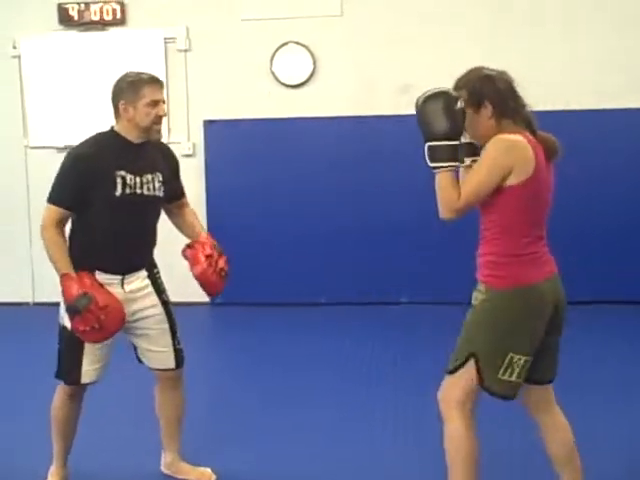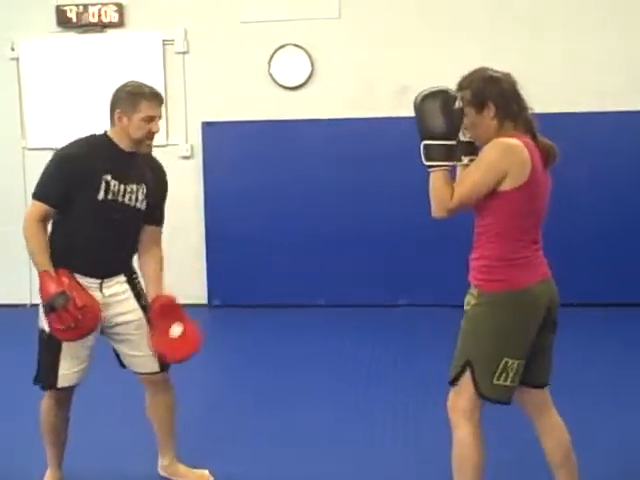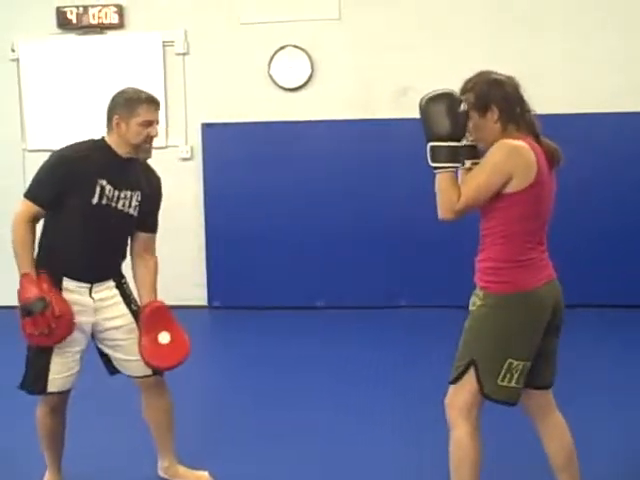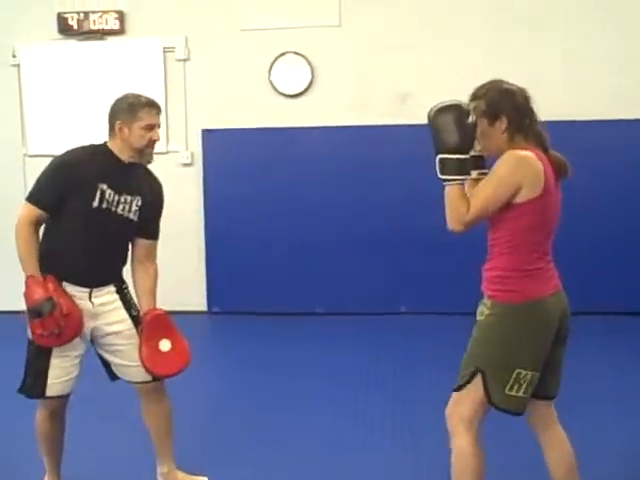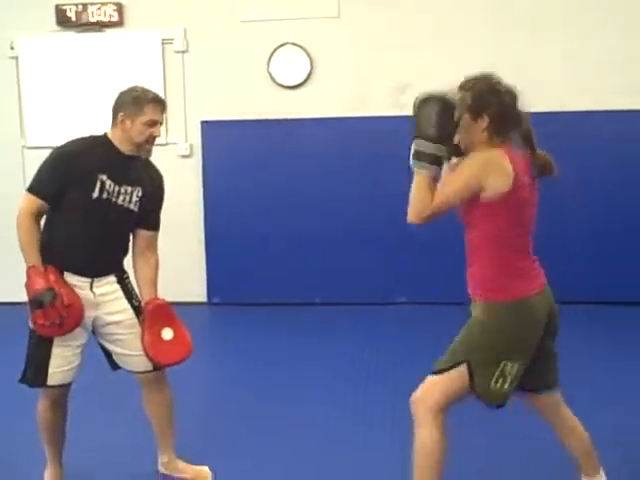
dt=0.4s
person 1, frame 1
left shoulder: (506, 146)
right shoulder: (531, 144)
left elbow: (451, 207)
right elbow: (478, 194)
left wrist: (440, 144)
right wrist: (466, 151)
left hip: (510, 293)
right hip: (541, 287)
left knee: (453, 399)
right knee: (540, 399)
person 1, frame 2
left shoulder: (504, 151)
right shoulder: (529, 149)
left elbow: (444, 206)
right elbow: (474, 195)
left wrist: (437, 145)
right wrist: (464, 151)
left hip: (503, 297)
right hip: (534, 290)
left knee: (462, 409)
right knee: (537, 401)
person 1, frame 3
left shoulder: (509, 152)
right shoulder: (533, 151)
left elbow: (450, 208)
right elbow: (476, 196)
left wrist: (444, 146)
right wrist: (465, 154)
left hip: (509, 299)
right hip: (539, 292)
left knee: (460, 408)
right knee: (540, 403)
person 1, frame 4
left shoulder: (519, 162)
right shoulder: (540, 162)
left elbow: (460, 219)
right elbow: (481, 206)
left wrist: (452, 156)
left hip: (516, 309)
right hip: (546, 303)
left knee: (461, 417)
right knee: (542, 415)
person 1, frame 5
left shoulder: (488, 163)
right shoulder: (512, 160)
left elbow: (419, 214)
right elbow: (458, 201)
left wrist: (426, 147)
right wrist: (445, 151)
left hip: (505, 311)
right hip: (530, 303)
left knee: (426, 405)
right knee: (550, 405)
person 2, frame 1
left shoulder: (163, 157)
right shoulder: (86, 157)
left elbow: (178, 206)
right elbow: (51, 224)
left wrist: (202, 241)
right wrist: (70, 281)
left hip: (143, 280)
right hip: (92, 283)
left knee: (170, 372)
right knee: (73, 383)
person 2, frame 2
left shoulder: (153, 173)
right shoulder: (74, 159)
left elbow: (150, 242)
right elbow: (34, 221)
left wrist: (156, 297)
right wrist: (49, 280)
left hip: (121, 284)
right hip: (71, 287)
left knee: (158, 374)
right knee: (58, 389)
person 2, frame 3
left shoulder: (147, 181)
right shoulder: (69, 162)
left elbow: (144, 251)
right elbow: (23, 220)
left wrist: (149, 306)
right wrist: (30, 281)
left hip: (110, 289)
right hip: (59, 291)
left knee: (153, 377)
right knee: (53, 396)
person 2, frame 4
left shoulder: (149, 188)
right shoulder: (71, 166)
left elbow: (144, 258)
right elbow: (26, 224)
left wrist: (149, 312)
right wrist: (36, 286)
left hip: (111, 295)
right hip: (60, 296)
left knee: (153, 382)
right knee: (52, 400)
person 2, frame 5
left shoulder: (149, 179)
right shoulder: (72, 157)
left elbow: (145, 248)
right elbow: (27, 214)
left wrist: (150, 302)
right wrist: (36, 275)
left hip: (112, 285)
right hip: (61, 285)
left knee: (153, 372)
right knee: (54, 389)
